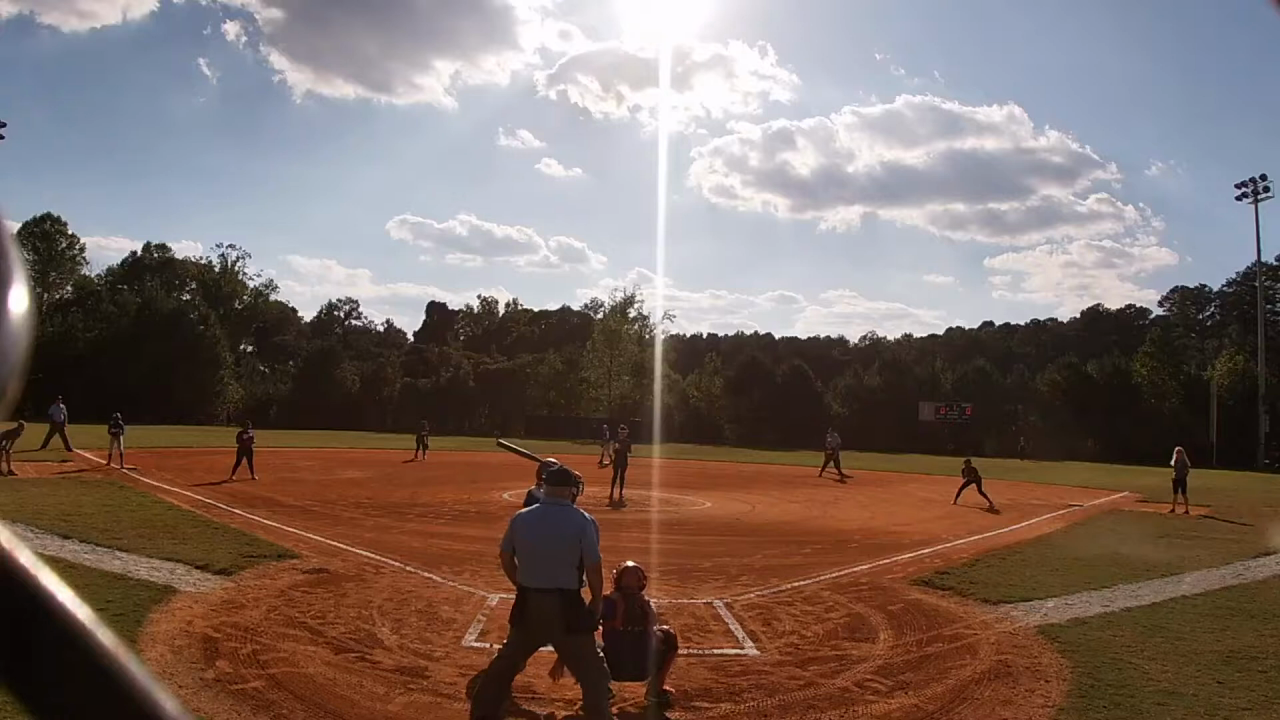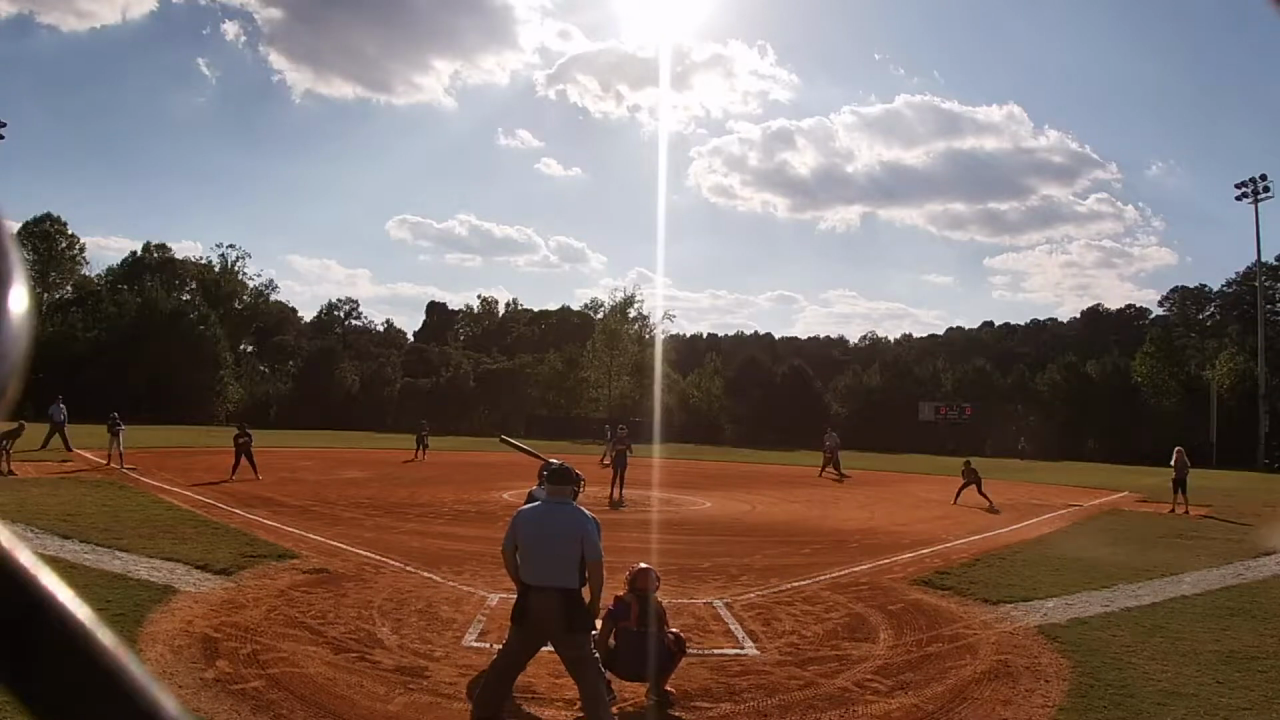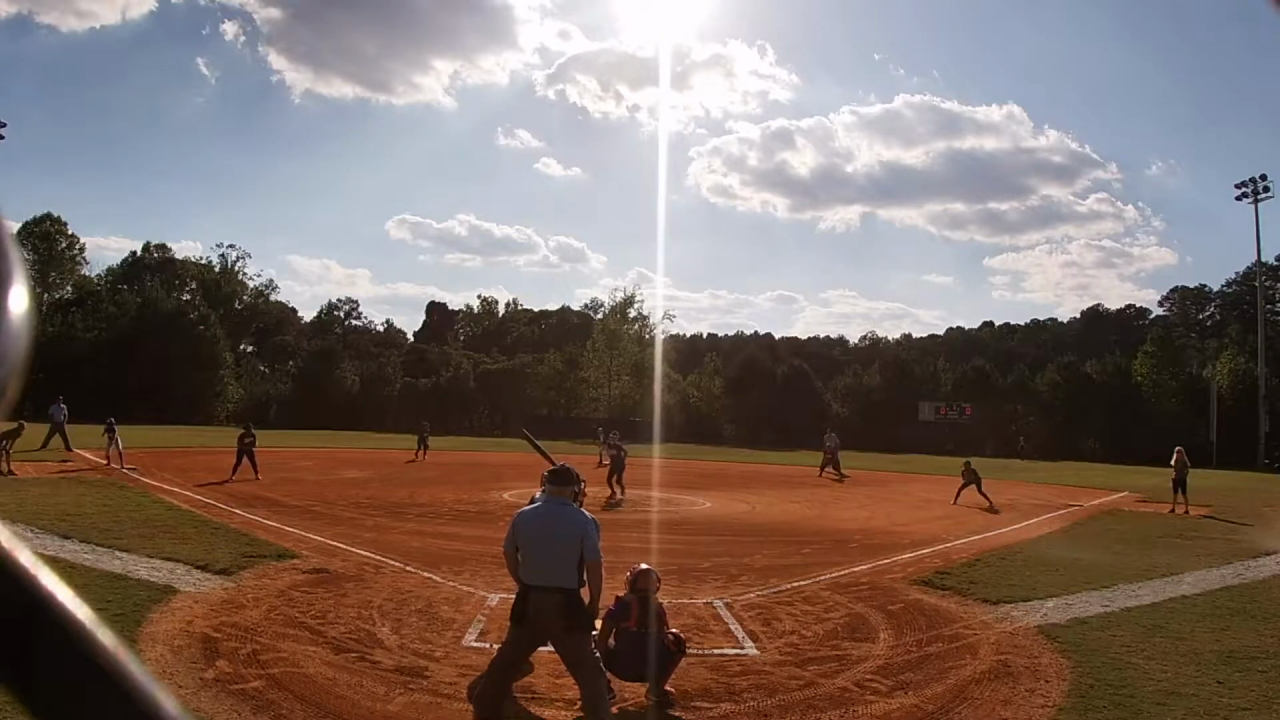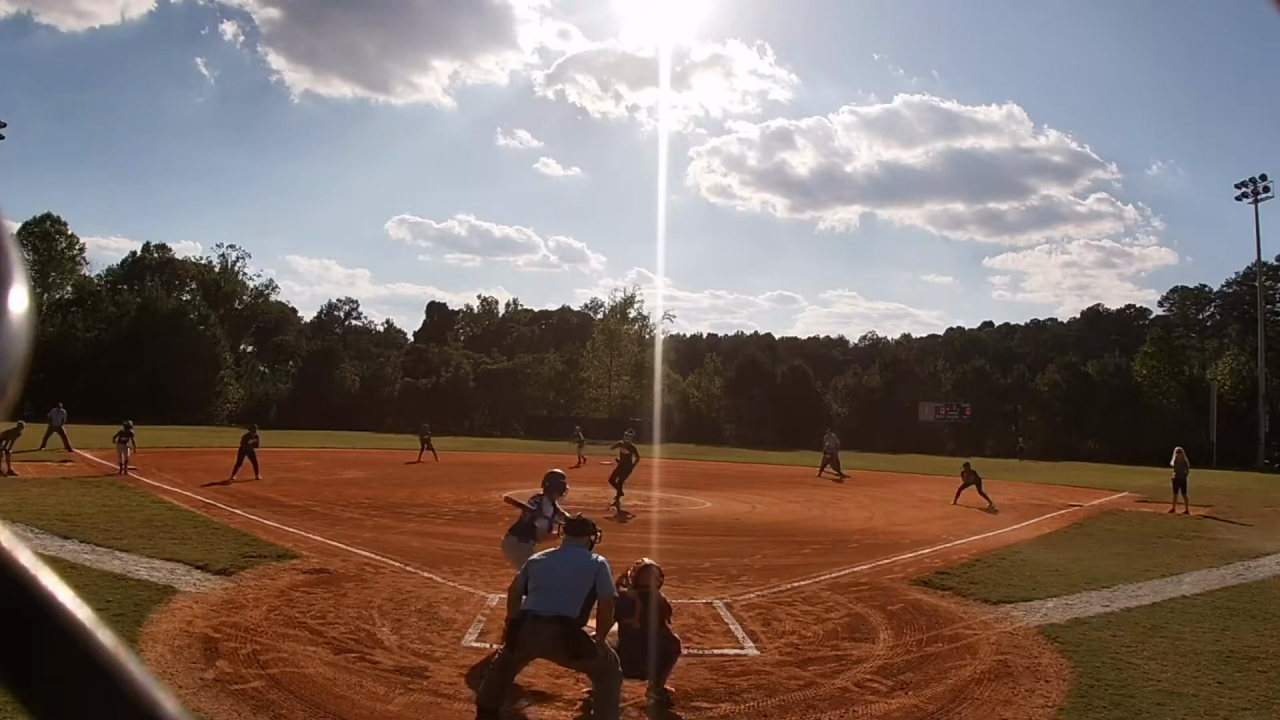
dt=1s
person 1, frame 1
left shoulder: (521, 518)
right shoulder: (582, 521)
left elbow: (505, 557)
right elbow: (593, 567)
right wrist: (596, 601)
left hip: (528, 602)
right hip: (566, 604)
left knee: (507, 660)
right knee: (592, 669)
person 1, frame 2
left shoulder: (523, 515)
right shoulder: (584, 520)
left elbow: (508, 554)
right elbow: (595, 566)
right wrist: (594, 601)
left hip: (529, 601)
right hip: (567, 603)
left knee: (508, 660)
right knee: (587, 669)
person 1, frame 3
left shoulder: (523, 516)
right shoulder: (584, 520)
left elbow: (509, 555)
right elbow: (594, 566)
right wrist: (594, 602)
left hip: (528, 601)
right hip: (566, 603)
left knee: (508, 658)
right knee: (587, 668)
person 1, frame 4
left shoulder: (538, 558)
right shoulder: (597, 563)
left elbow: (514, 592)
right elbow: (607, 602)
right wrist: (600, 638)
left hip: (526, 632)
right hip: (563, 635)
left knee: (506, 657)
right knee: (608, 666)
